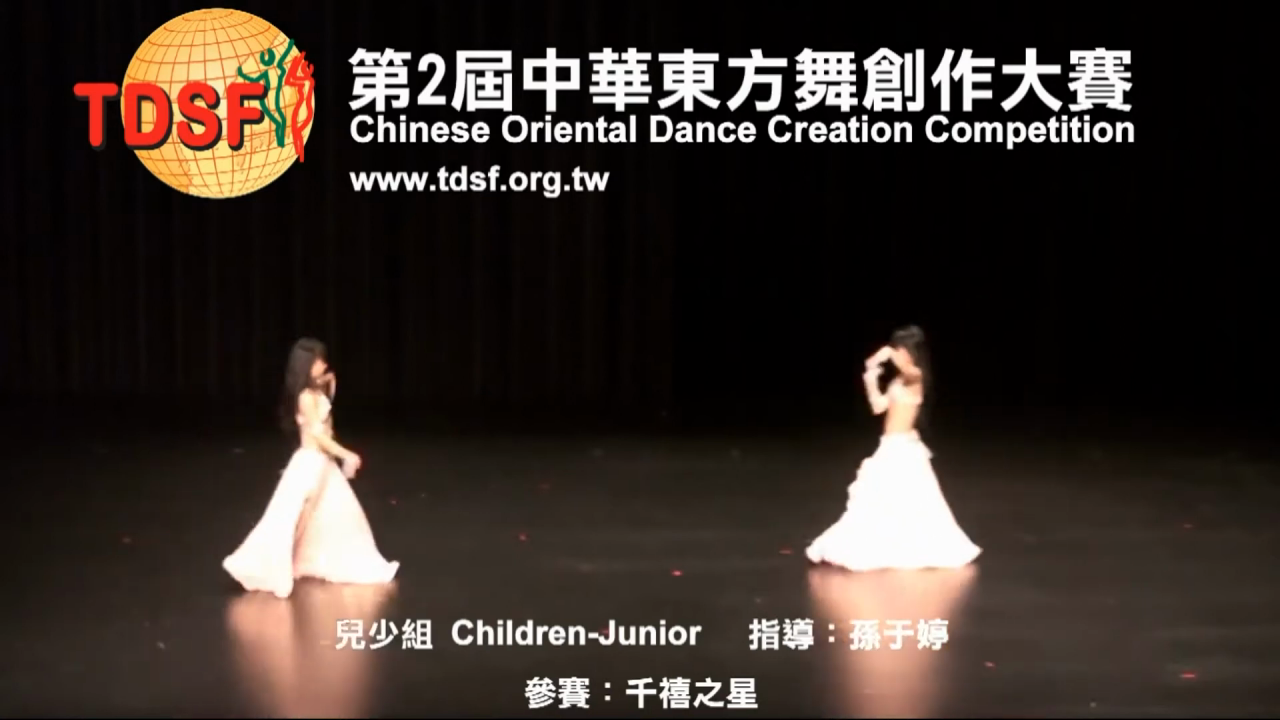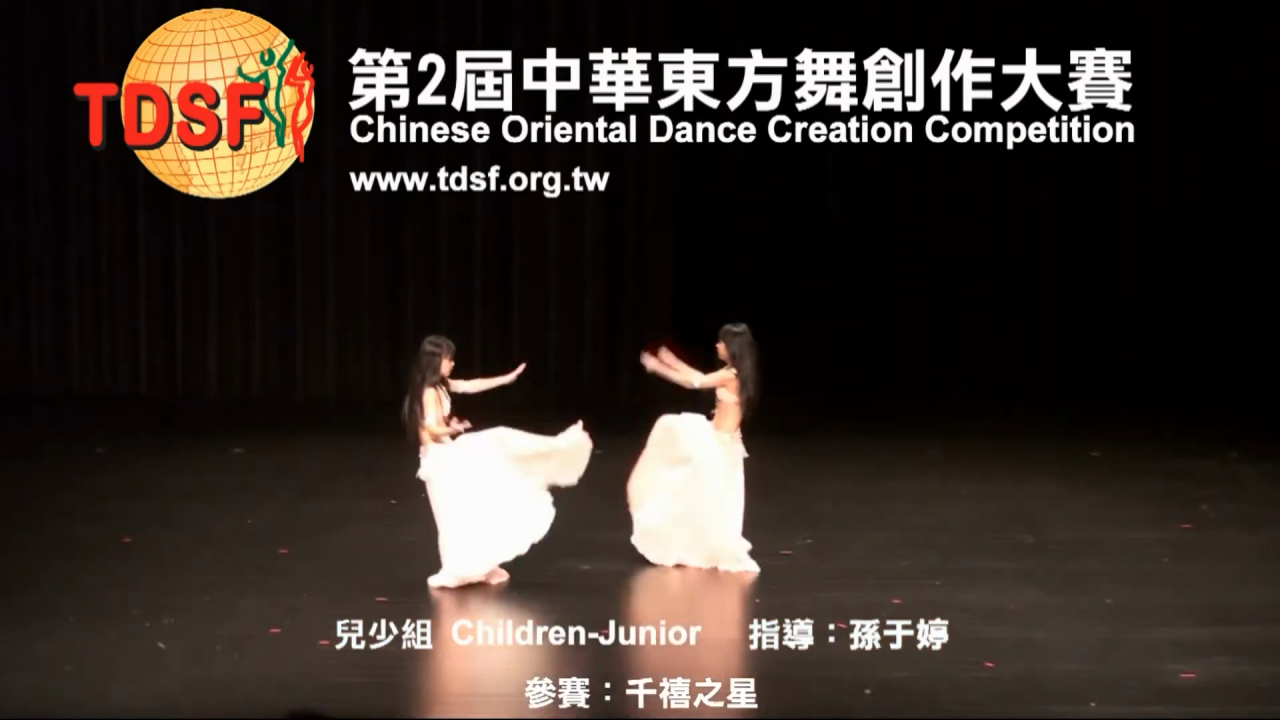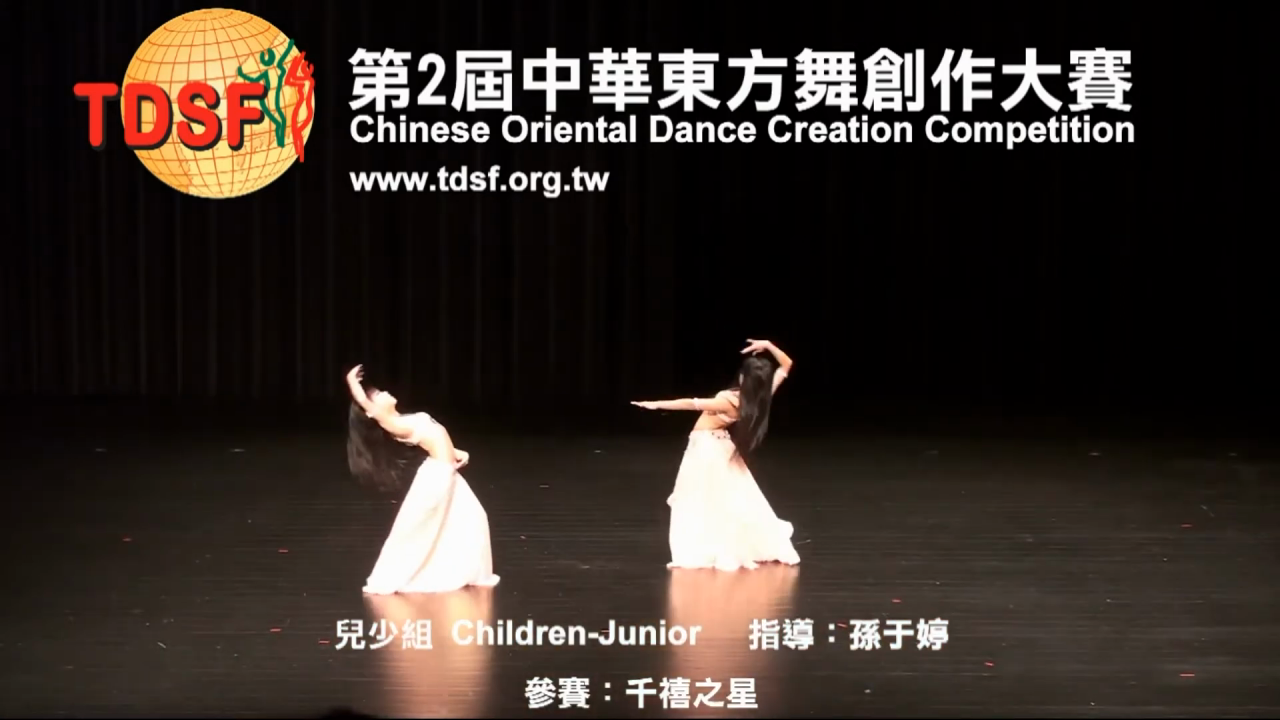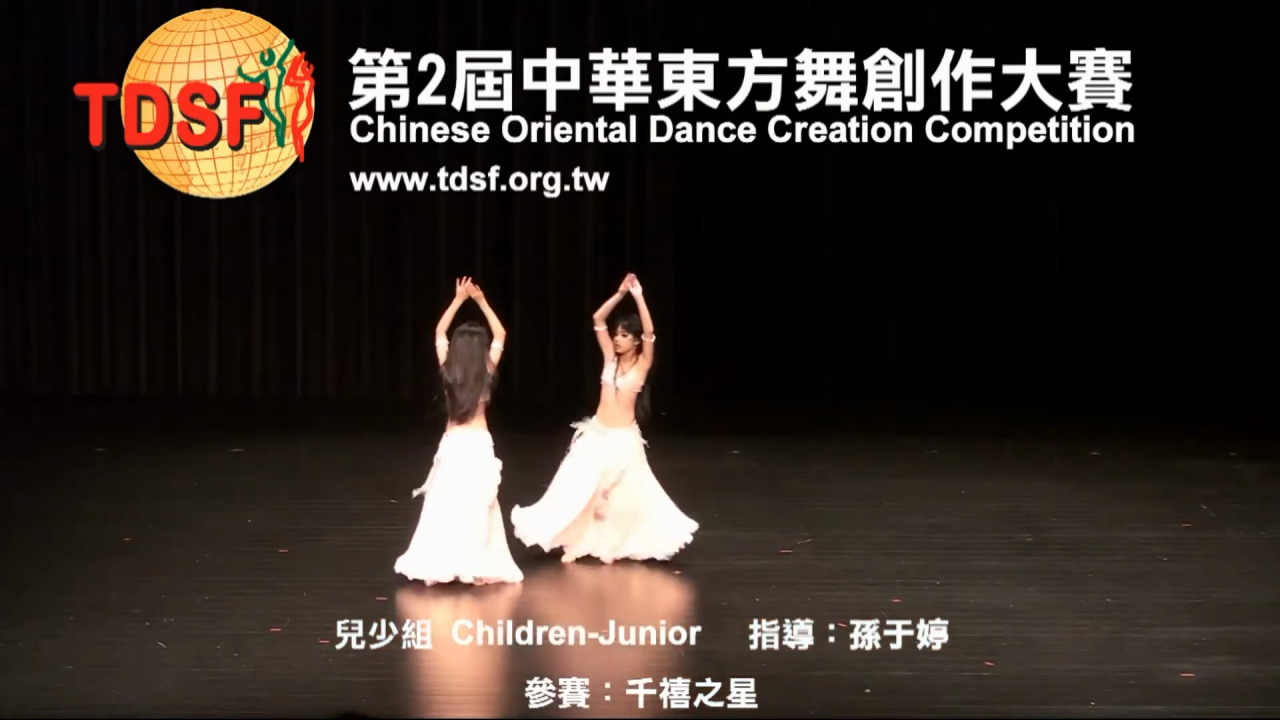
dt=1s
person 1, frame 1
left shoulder: (313, 391)
right shoulder: (307, 396)
right elbow: (317, 435)
left wrist: (327, 382)
right wrist: (346, 454)
left hip: (322, 463)
right hip: (310, 462)
left knee: (339, 516)
right knee: (287, 517)
left ankle: (343, 566)
right ankle: (263, 573)
person 1, frame 2
left shoulder: (441, 385)
right shoulder: (430, 392)
left elbow: (470, 386)
right elbow: (431, 432)
left wrist: (506, 378)
right wrist: (447, 430)
left hip: (450, 453)
right hip: (439, 457)
right knee: (456, 515)
person 1, frame 3
left shoulder: (404, 421)
right shoulder: (390, 425)
right elbow: (364, 403)
left wrist: (455, 452)
right wrist: (353, 381)
left hip: (445, 471)
right hip: (437, 473)
left knee: (471, 518)
right knee: (416, 526)
left ankle: (469, 572)
right ankle: (389, 578)
person 1, frame 4
left shoulder: (448, 370)
right shoulder: (486, 373)
left elbow: (440, 332)
right elbow: (501, 335)
left wrist: (458, 300)
right wrist: (482, 302)
left hip: (452, 444)
right hip: (477, 445)
left knee: (445, 507)
right knee: (479, 508)
left ankle: (440, 567)
right ankle: (479, 566)
person 2, frame 1
left shoulder: (916, 376)
right shoulder: (899, 380)
left elbow: (909, 367)
right elbow: (880, 408)
left wrist: (886, 353)
right wrist: (872, 380)
left hip: (904, 447)
right hip: (891, 447)
person 2, frame 2
left shoulder: (732, 374)
right shoulder: (734, 371)
left elbow: (697, 382)
right elbow: (699, 379)
left wrist: (660, 366)
right wrist: (671, 363)
left hip: (721, 444)
right hip: (713, 437)
left knee: (716, 500)
left ankle: (729, 557)
person 2, frame 3
left shoulder: (732, 403)
right shoulder: (764, 395)
left elbow: (693, 404)
right elbow: (787, 366)
left wrist: (656, 404)
right wrist: (768, 348)
left hip: (705, 446)
right hip: (718, 445)
left knee: (701, 502)
right knee: (735, 499)
left ankle: (701, 555)
person 2, frame 4
left shoulder: (642, 364)
right shoulder: (610, 357)
left elbow: (649, 332)
right elbow: (597, 320)
left wrist: (638, 297)
right wrist: (619, 294)
left hip: (624, 438)
right hip: (595, 433)
left knee: (625, 496)
right knee: (577, 485)
right ankle: (576, 544)
